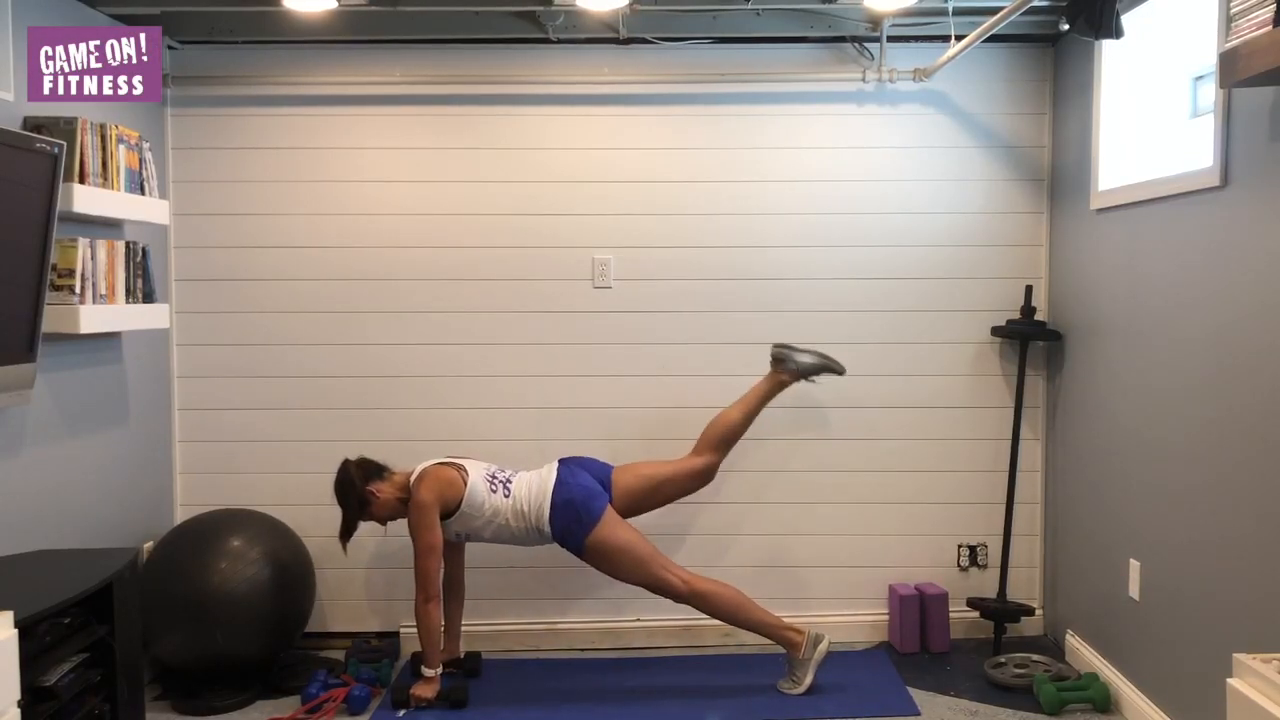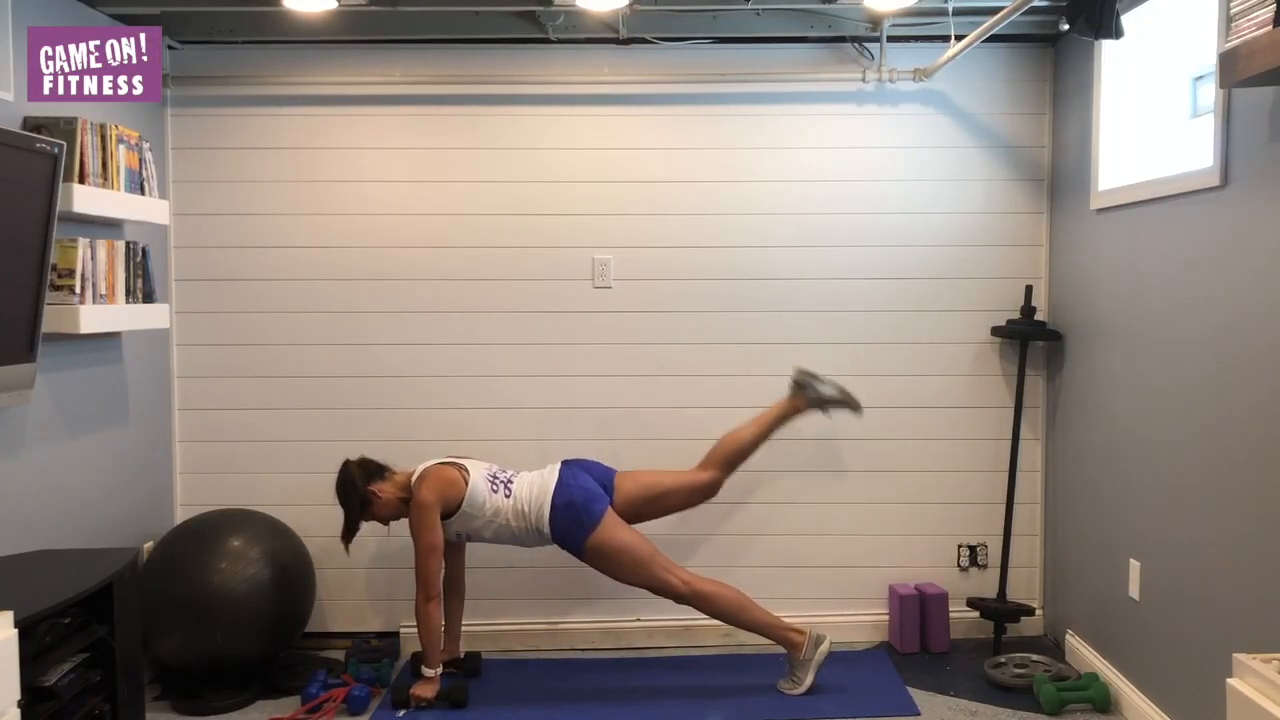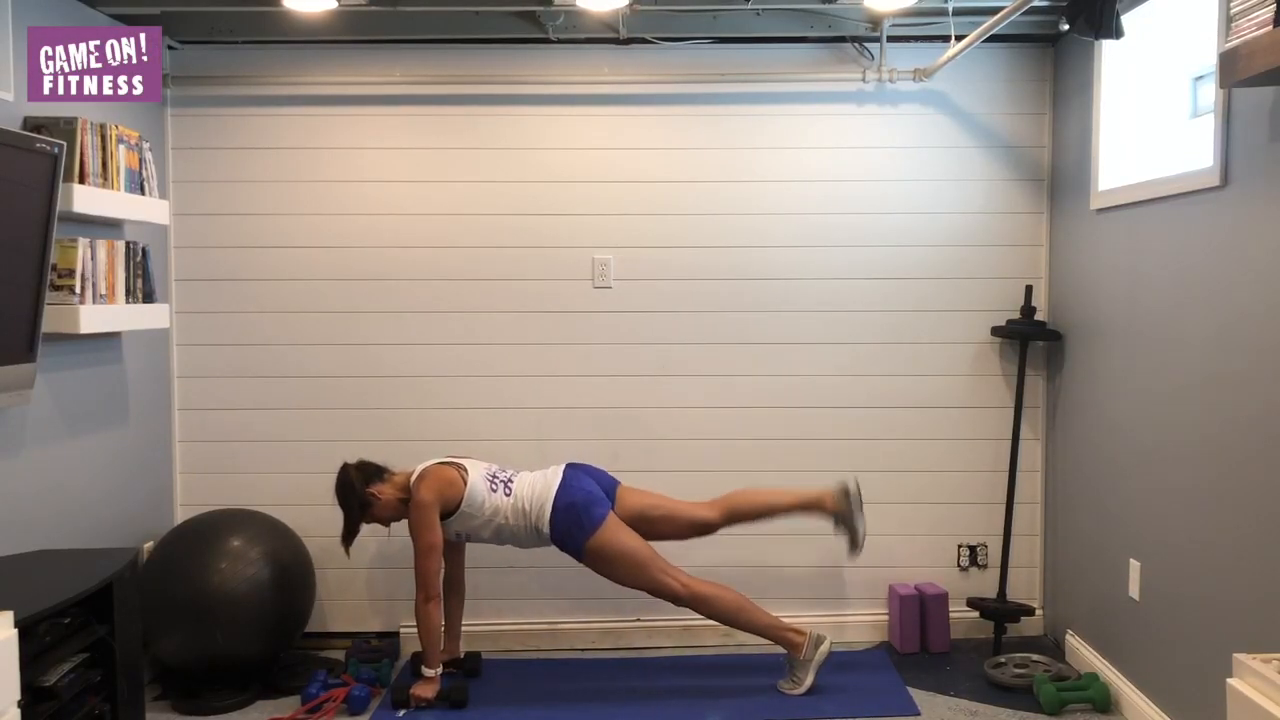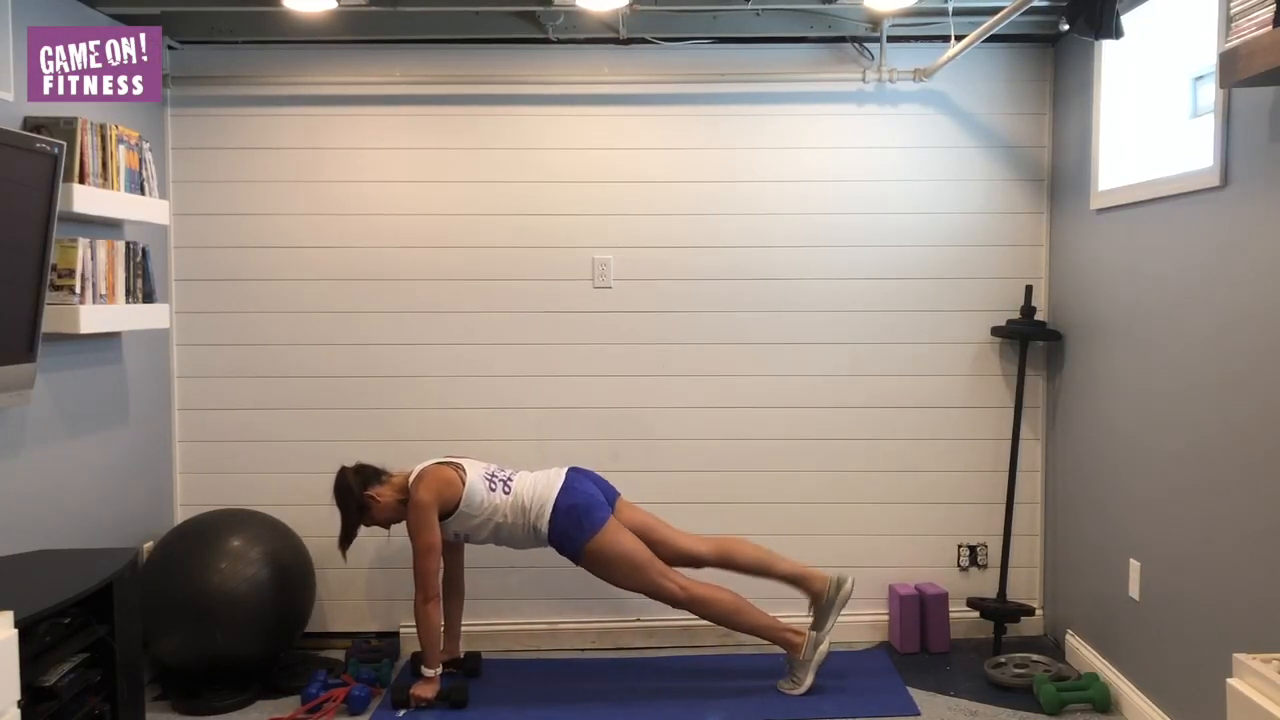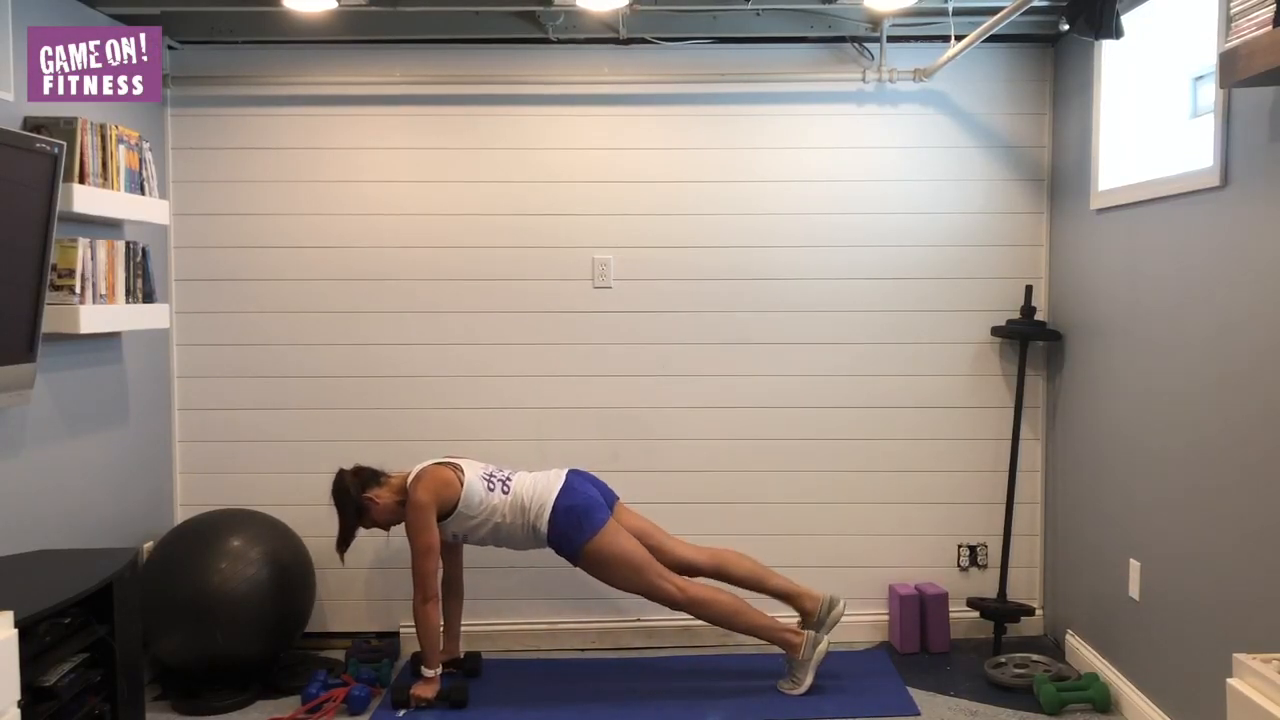
dt=0.2s
person 1, frame 1
left shoulder: (422, 496)
right shoulder: (437, 480)
left elbow: (429, 595)
right elbow: (453, 582)
left wrist: (430, 674)
right wrist: (451, 648)
left hip: (566, 506)
right hip: (570, 480)
left knee: (675, 583)
right knee: (701, 464)
left ankle: (797, 641)
right ankle: (780, 374)
person 1, frame 2
left shoulder: (422, 495)
right shoulder: (440, 484)
left elbow: (431, 591)
right elbow: (454, 579)
left wrist: (431, 673)
right wrist: (452, 647)
left hip: (569, 505)
right hip: (573, 481)
left knee: (676, 584)
right knee: (705, 478)
left ankle: (798, 642)
right ankle: (800, 397)
person 1, frame 3
left shoulder: (422, 496)
right shoulder: (438, 483)
left elbow: (429, 595)
right elbow: (453, 579)
left wrist: (430, 673)
right wrist: (452, 650)
left hip: (567, 509)
right hip: (572, 486)
left knee: (674, 584)
right knee: (709, 515)
left ankle: (799, 641)
right ankle: (829, 500)
person 1, frame 4
left shoulder: (421, 497)
right shoulder: (438, 484)
left elbow: (428, 594)
right elbow: (453, 579)
left wrist: (430, 673)
right wrist: (451, 649)
left hip: (565, 511)
right hip: (573, 489)
left knee: (673, 585)
right knee: (693, 549)
left ankle: (798, 642)
right ankle: (819, 584)
person 1, frame 5
left shoulder: (419, 497)
right shoulder: (435, 485)
left elbow: (426, 595)
right elbow: (451, 579)
left wrist: (430, 673)
right wrist: (451, 649)
left hip: (564, 511)
right hip: (570, 492)
left knee: (672, 588)
right knee: (693, 561)
left ankle: (796, 640)
right ankle: (808, 600)
